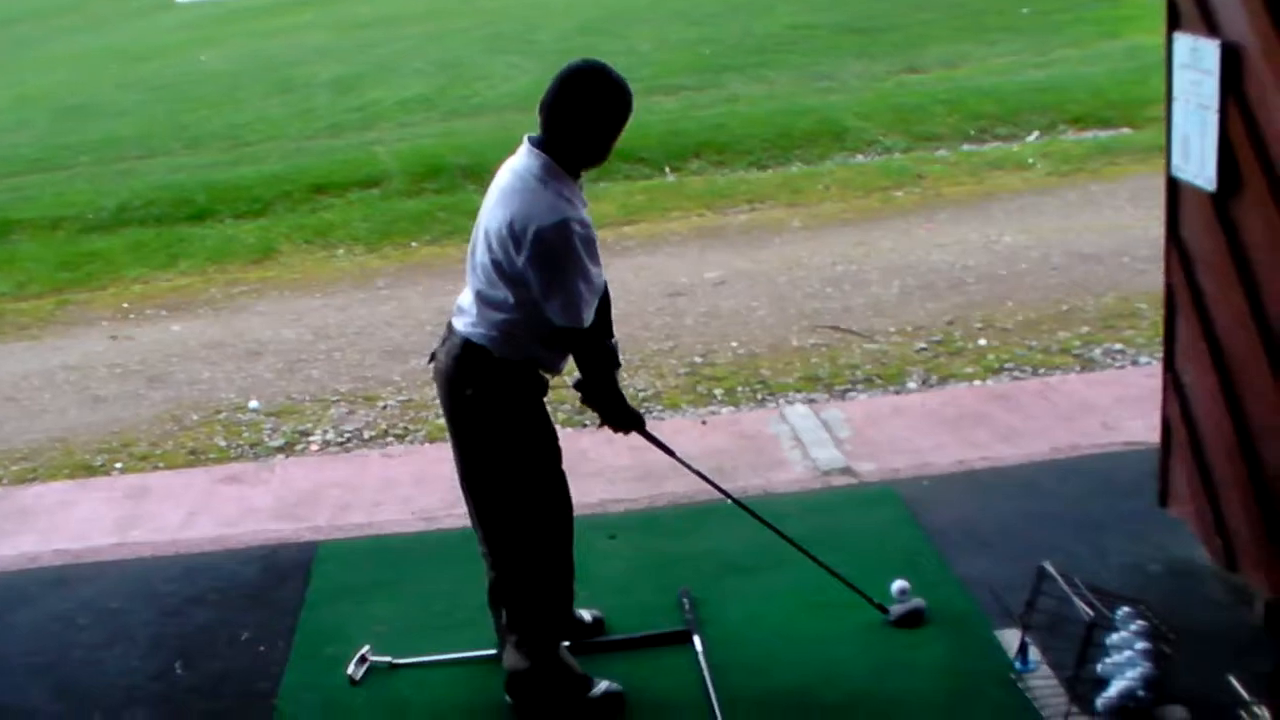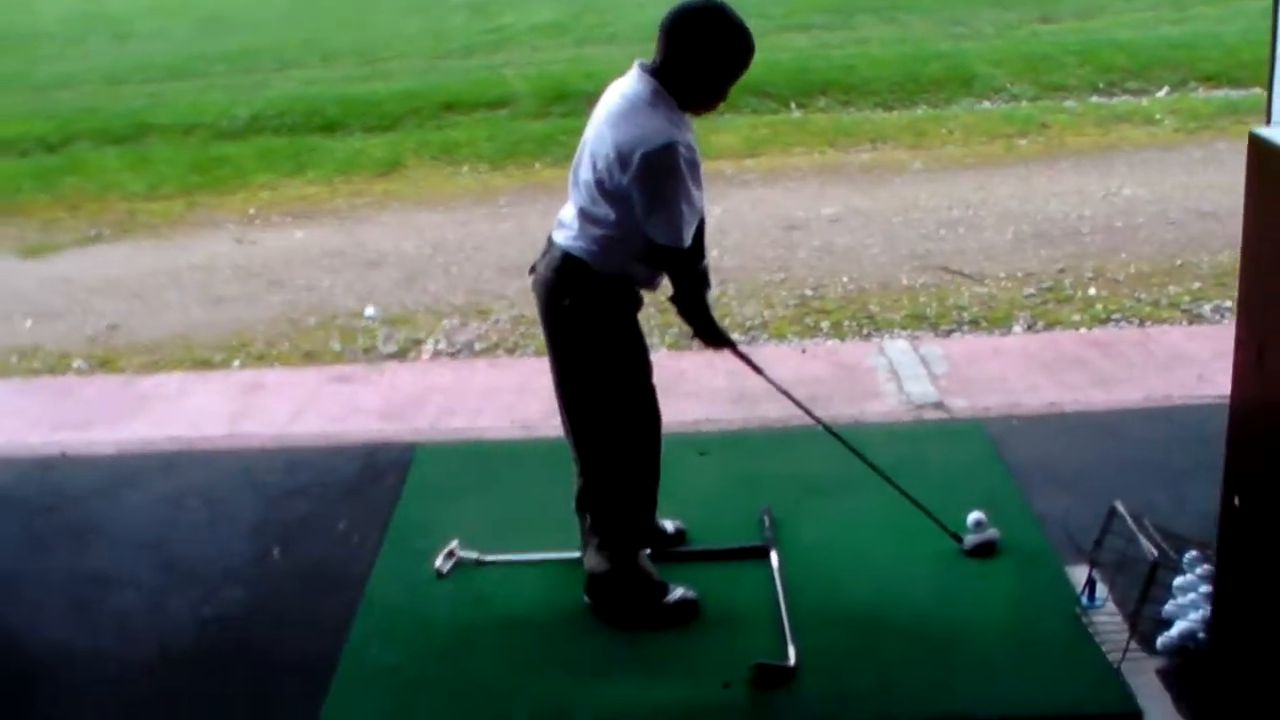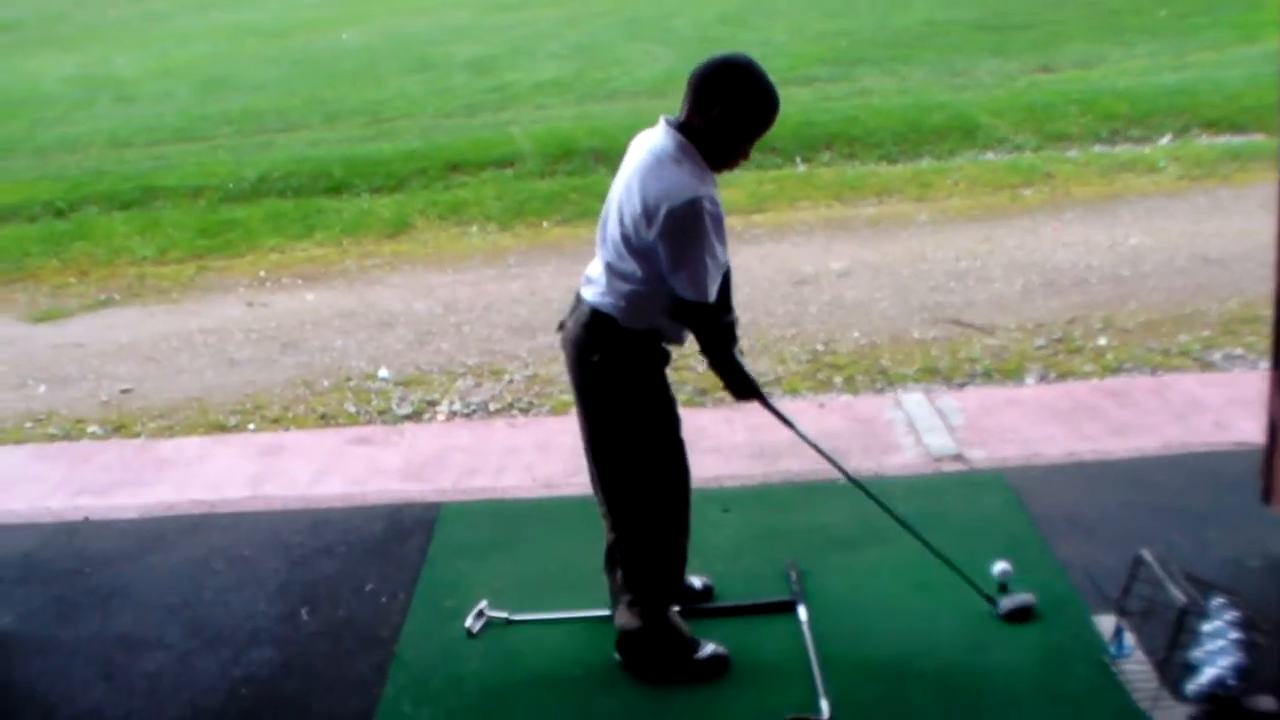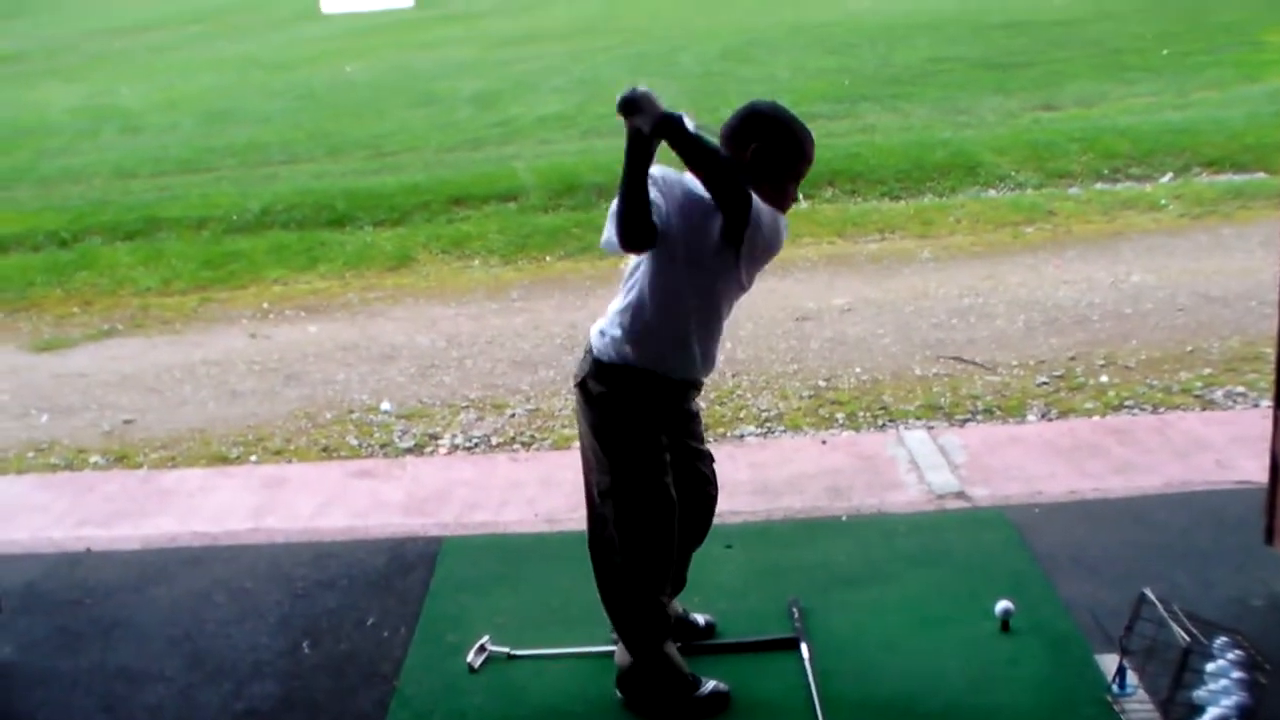
dt=0.7s
person 1, frame 1
left shoulder: (524, 169)
right shoulder: (556, 217)
left elbow: (584, 304)
right elbow: (577, 328)
left wrist: (602, 377)
right wrist: (609, 396)
left hip: (478, 359)
right hip: (493, 380)
left knee: (520, 514)
right knee: (532, 522)
left ankle: (542, 616)
person 1, frame 2
left shoulder: (630, 91)
right shoulder: (662, 141)
right elbow: (672, 247)
left wrist: (691, 292)
right wrist: (700, 313)
left hip: (575, 270)
right hip: (590, 292)
left knee: (614, 424)
right knee: (623, 432)
left ankle: (623, 524)
right ankle: (616, 575)
person 1, frame 3
left shoulder: (652, 144)
right shoulder: (689, 197)
right elbow: (692, 306)
left wrist: (723, 333)
right wrist: (730, 366)
left hip: (600, 326)
right hip: (619, 347)
left knee: (635, 481)
right knee: (654, 489)
left ankle: (647, 580)
right ankle: (647, 631)
person 1, frame 4
left shoulder: (764, 226)
right shoulder: (663, 187)
left elbow: (729, 193)
right elbow: (635, 238)
left wrist: (671, 127)
right wrist: (640, 146)
left hip: (676, 387)
right hip: (619, 384)
left knee: (692, 503)
right knee: (639, 529)
left ankle: (655, 611)
